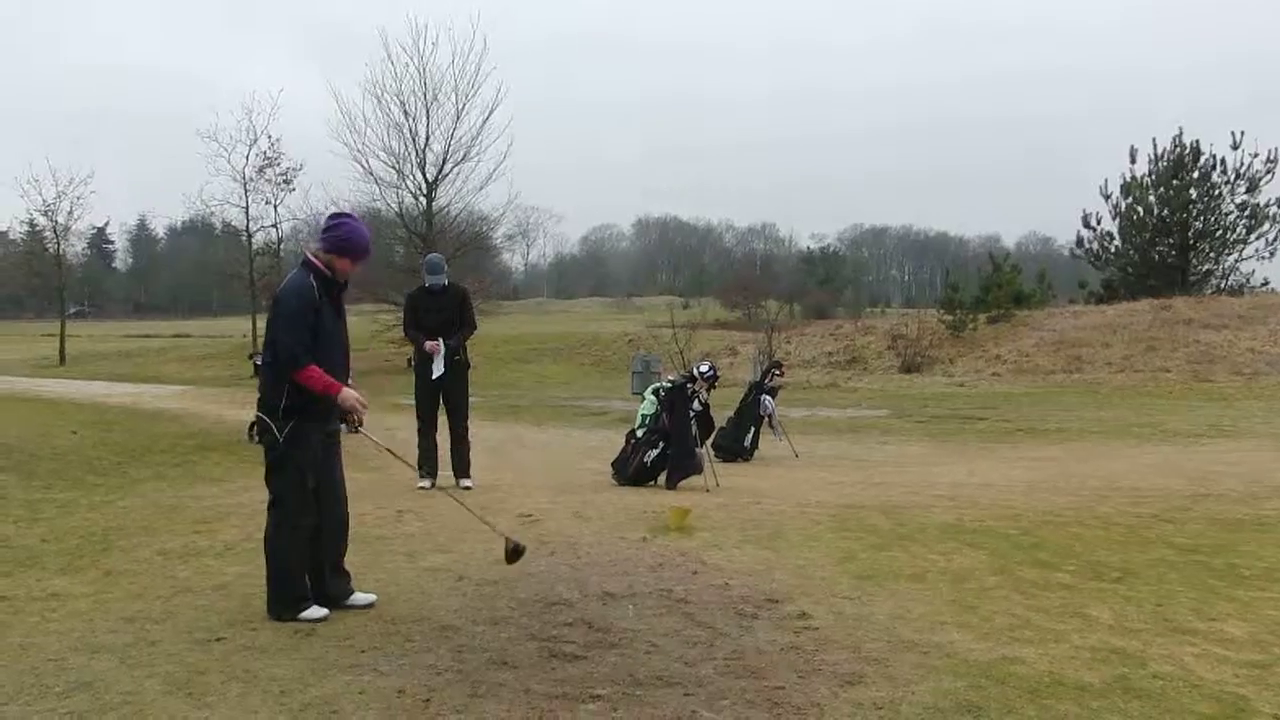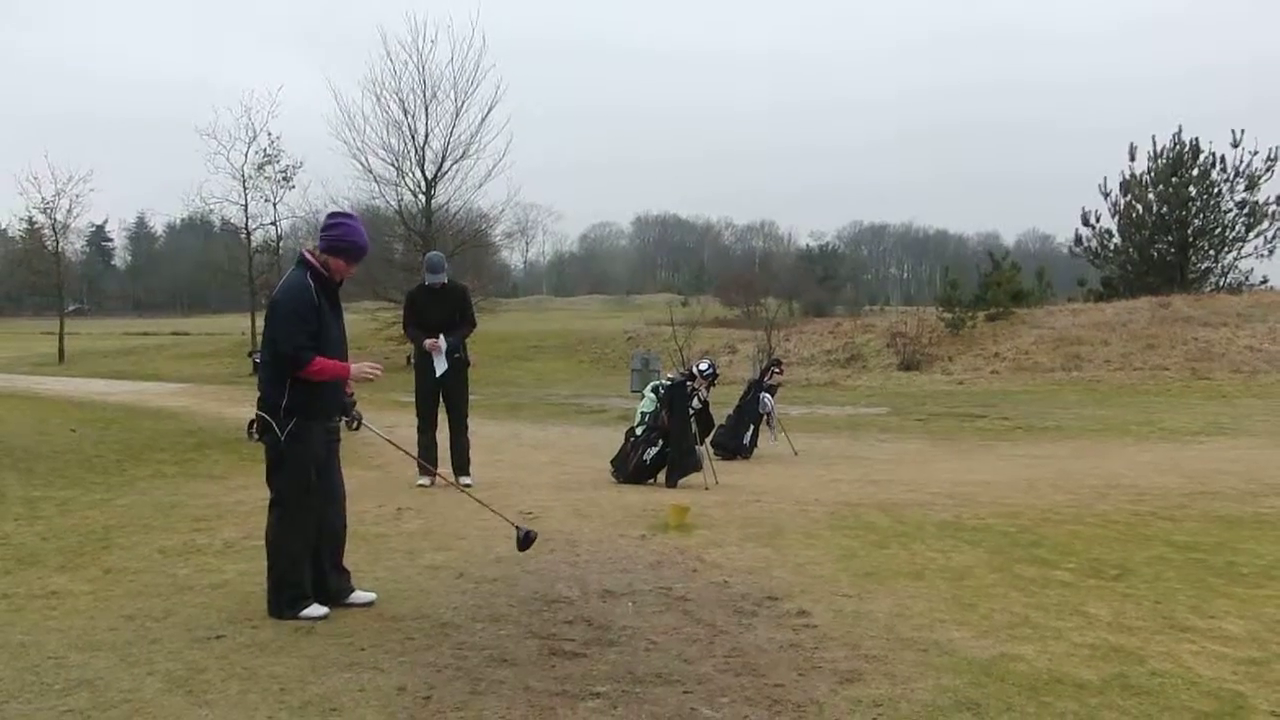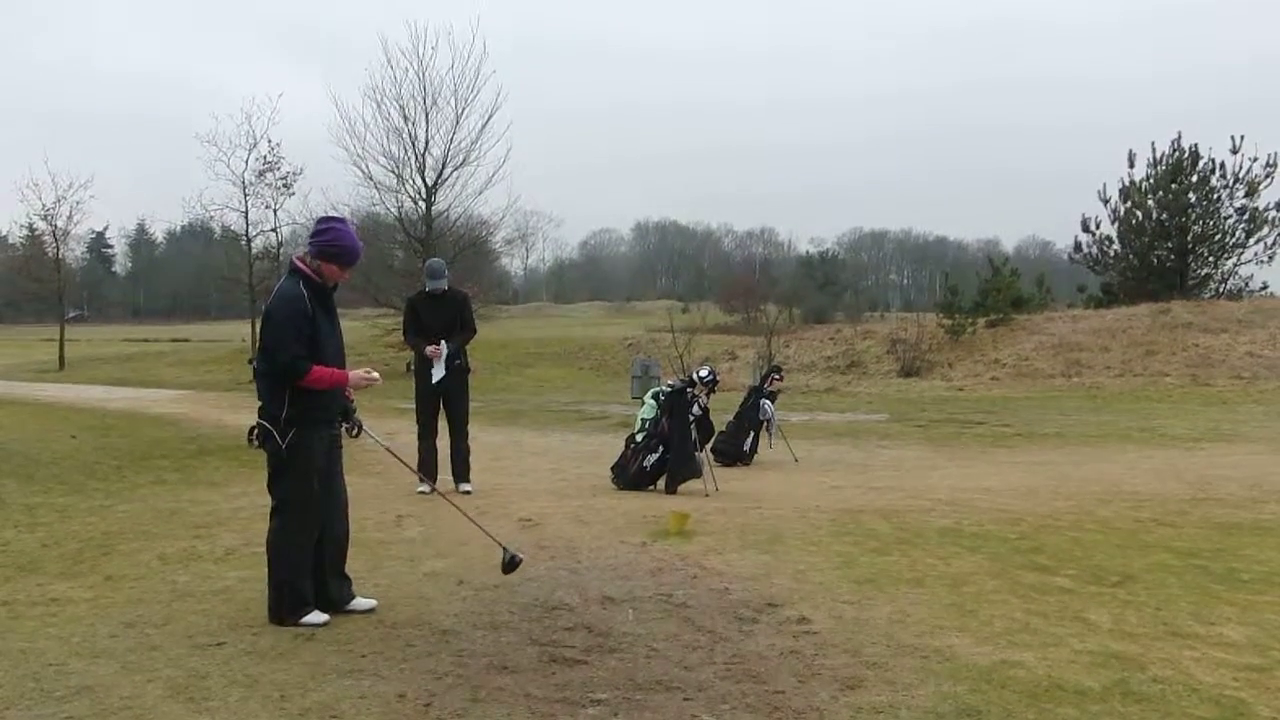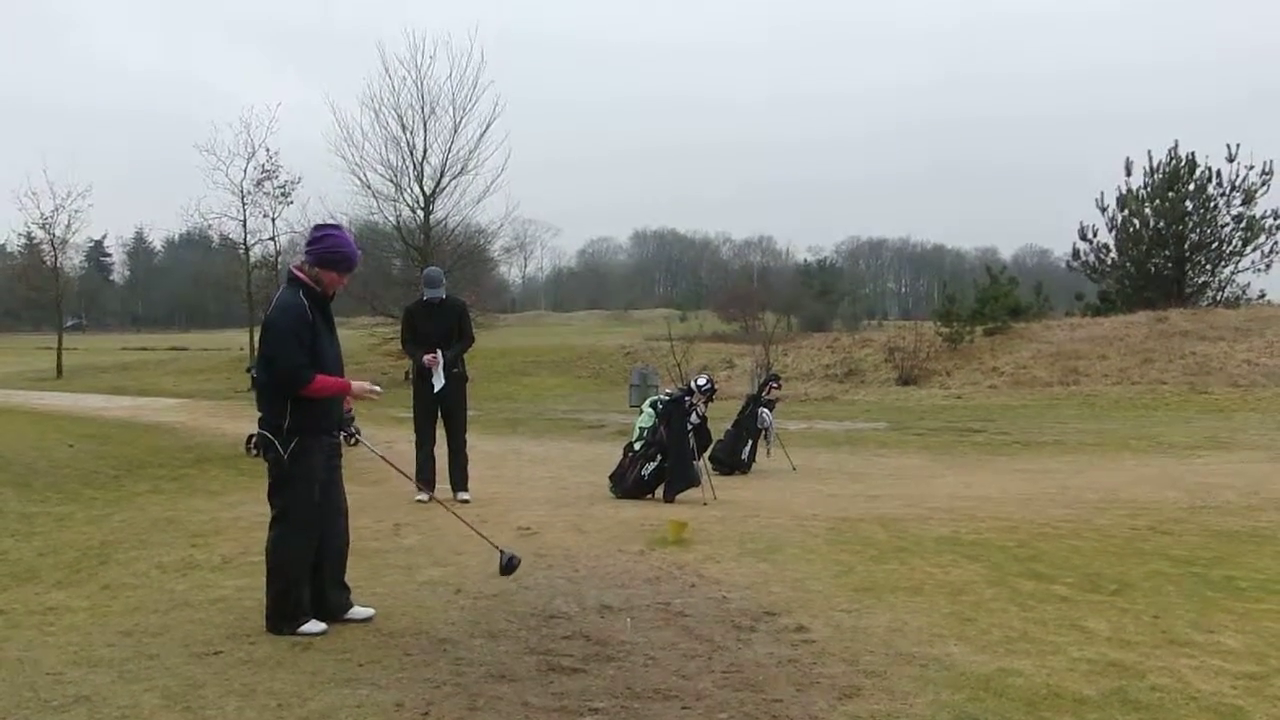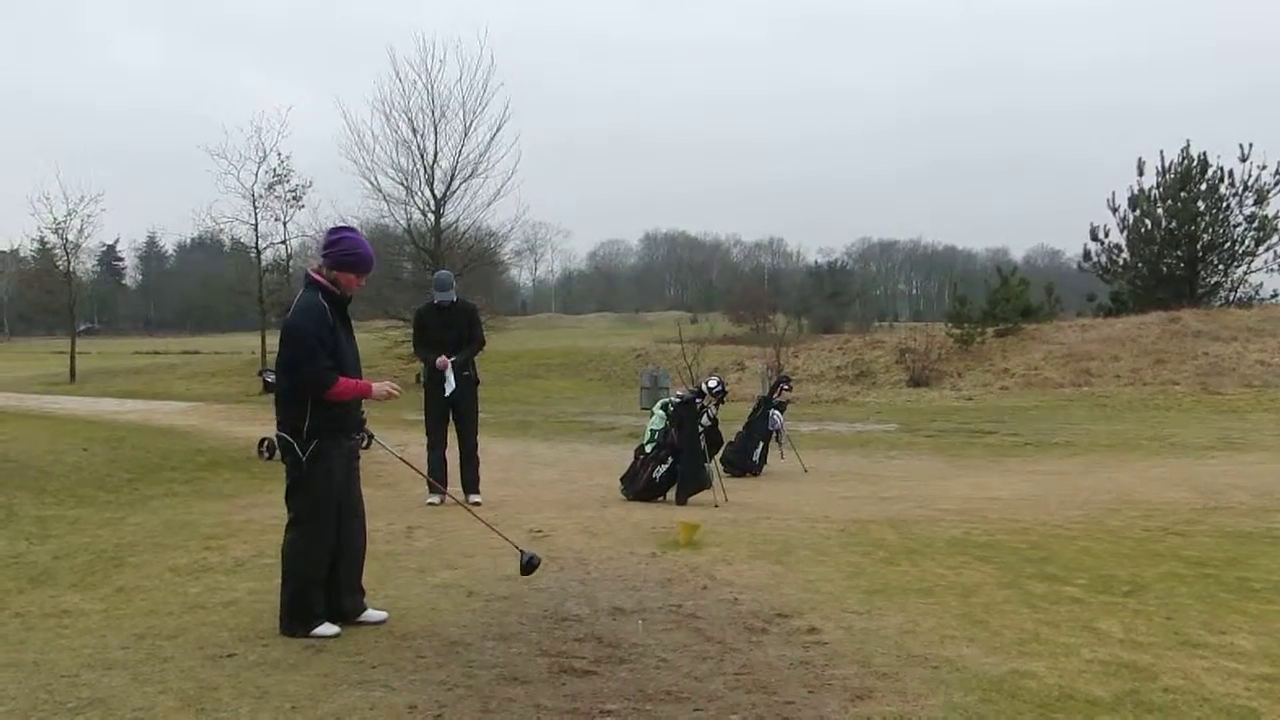
dt=0.5s
person 1, frame 1
left shoulder: (331, 288)
right shoulder: (297, 291)
right elbow: (292, 360)
left wrist: (341, 397)
right wrist: (338, 391)
left hip: (322, 417)
right hip: (291, 419)
left knee: (332, 507)
right knee: (293, 510)
left ankle: (332, 587)
right ankle: (288, 599)
person 1, frame 2
left shoulder: (324, 286)
right shoulder: (296, 290)
right elbow: (296, 358)
left wrist: (341, 392)
right wrist: (347, 372)
left hip: (320, 415)
right hip: (291, 418)
left knee: (329, 503)
right knee: (294, 507)
left ankle: (331, 585)
right ankle: (289, 598)
person 1, frame 3
left shoulder: (320, 292)
right shoulder: (289, 299)
right elbow: (293, 367)
left wrist: (342, 396)
right wrist: (345, 379)
left hip: (322, 422)
right hip: (293, 426)
left knee: (332, 510)
right knee: (296, 515)
left ankle: (332, 592)
right ankle: (289, 605)
person 1, frame 4
left shoulder: (316, 302)
right shoulder: (288, 308)
right elbow: (295, 378)
left wrist: (339, 404)
right wrist: (347, 388)
left hip: (320, 432)
right hip: (293, 436)
left knee: (332, 520)
right knee: (295, 524)
left ankle: (331, 601)
right ankle: (286, 614)
person 1, frame 5
left shoulder: (333, 305)
right shoulder: (308, 311)
right elbow: (317, 380)
left wrist: (356, 409)
right wrist: (368, 389)
left hip: (338, 434)
right hip: (311, 438)
left knee: (348, 523)
right knee: (312, 527)
left ankle: (345, 603)
right ankle: (300, 616)
person 2, frame 1
left shoulder: (460, 293)
right shoulder: (414, 297)
left elbow: (470, 325)
right elbow: (409, 329)
left wrist: (452, 344)
right wrist: (423, 343)
left hip: (455, 361)
right hip: (425, 363)
left knee: (459, 420)
right knee: (426, 421)
left ankle: (462, 473)
right ankle: (427, 474)
person 2, frame 2
left shoulder: (460, 291)
right shoulder: (414, 295)
left elbow: (469, 323)
right elbow: (409, 327)
left wrist: (451, 341)
right wrist: (423, 341)
left hip: (455, 359)
right hip: (425, 361)
left knee: (458, 417)
right knee: (426, 418)
left ankle: (462, 471)
right ankle: (426, 471)
person 2, frame 3
left shoulder: (460, 298)
right shoulder: (414, 302)
left elbow: (469, 330)
right elbow: (409, 334)
left wrist: (452, 347)
right wrist: (424, 348)
left hip: (455, 366)
right hip: (425, 368)
left knee: (459, 424)
right knee: (426, 426)
left ankle: (462, 478)
right ankle: (427, 479)
person 2, frame 4
left shoulder: (458, 307)
right shoulder: (412, 310)
left elbow: (468, 339)
right elbow: (407, 343)
left wrist: (449, 356)
right wrist: (421, 357)
left hip: (453, 374)
right hip: (423, 377)
left knee: (457, 434)
right knee: (424, 435)
left ankle: (460, 487)
right ankle: (425, 487)
person 2, frame 5
left shoulder: (468, 310)
right shoulder: (423, 313)
left elbow: (478, 342)
right elbow: (418, 346)
left wrist: (458, 360)
right wrist: (433, 360)
left hip: (464, 378)
right hip: (434, 380)
left knee: (468, 437)
right knee: (435, 438)
left ankle: (472, 489)
right ankle: (436, 489)
